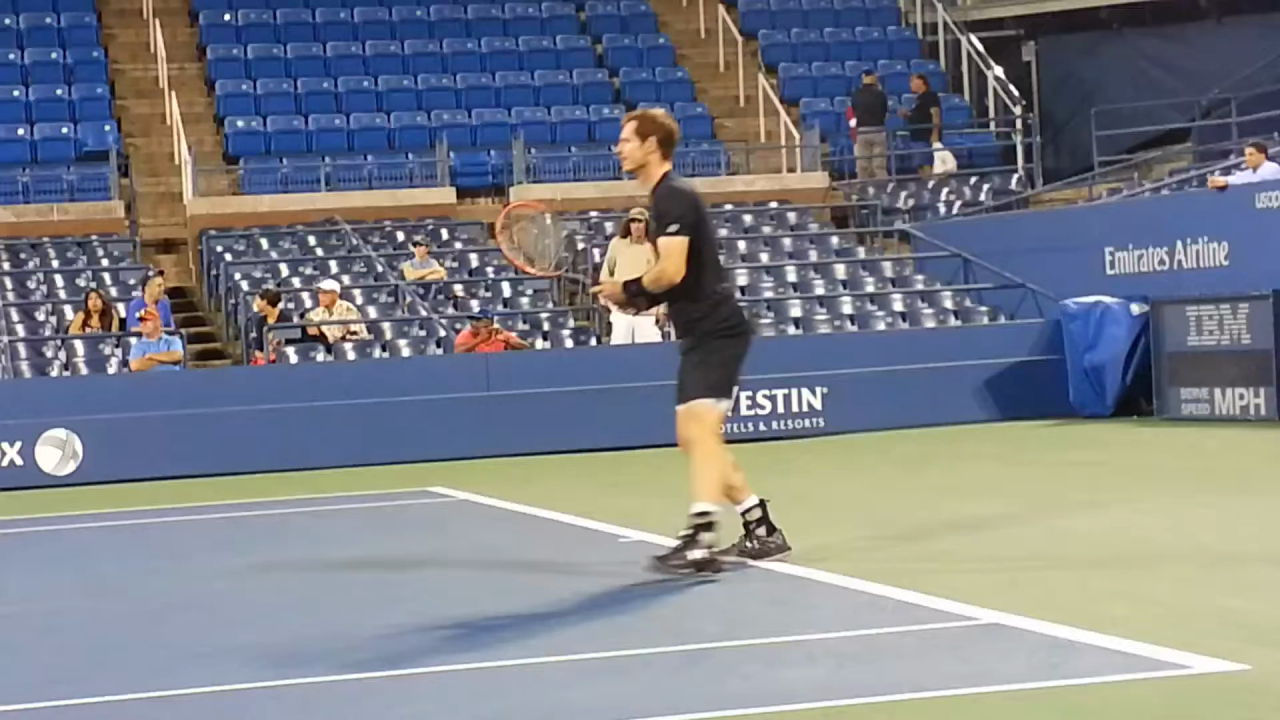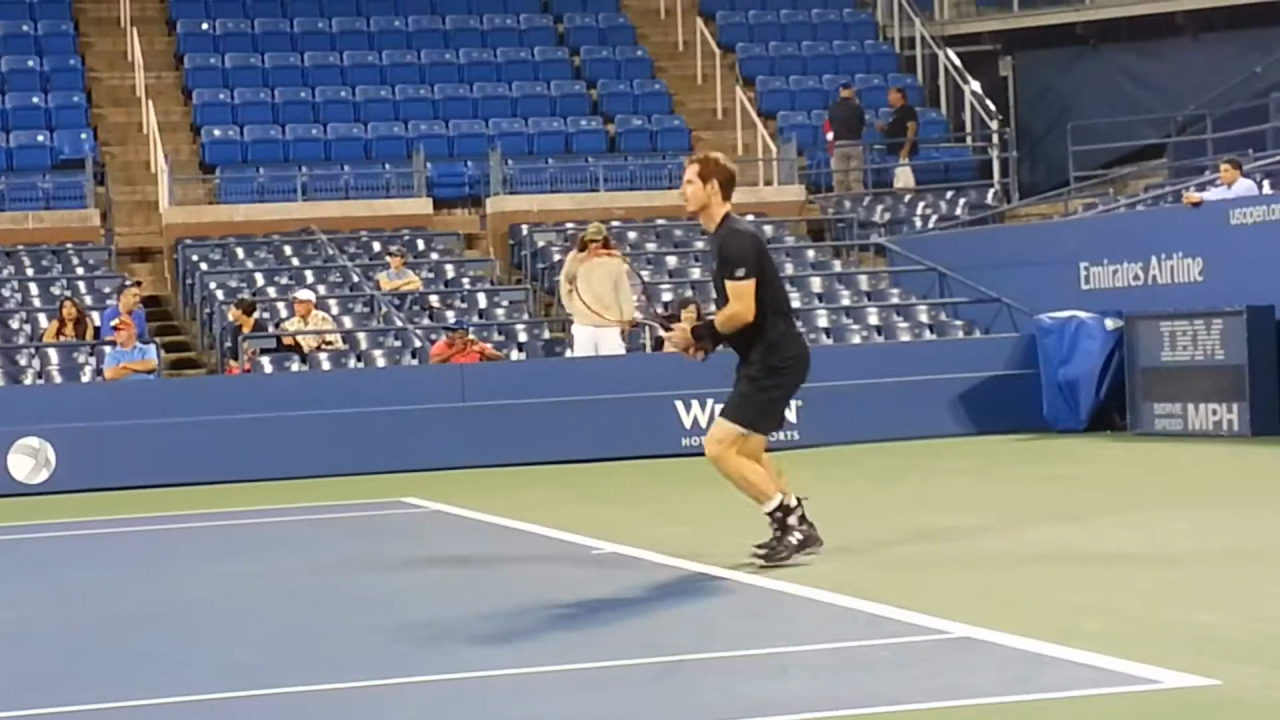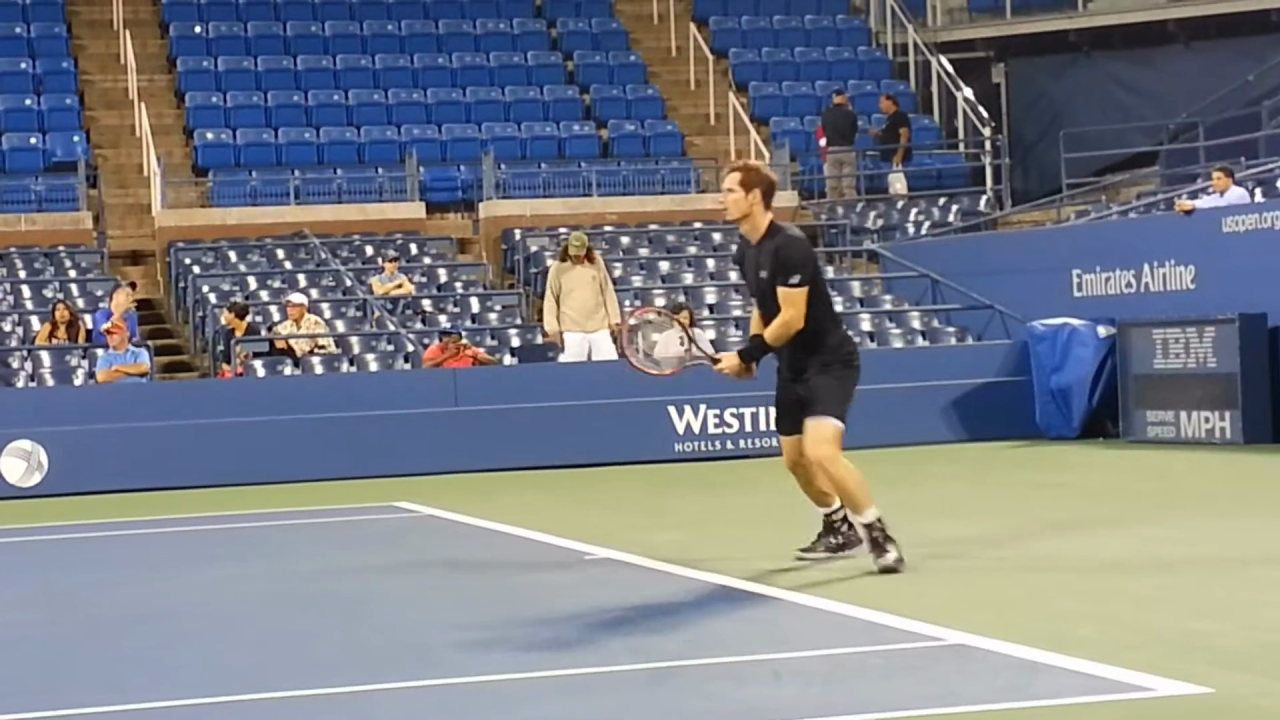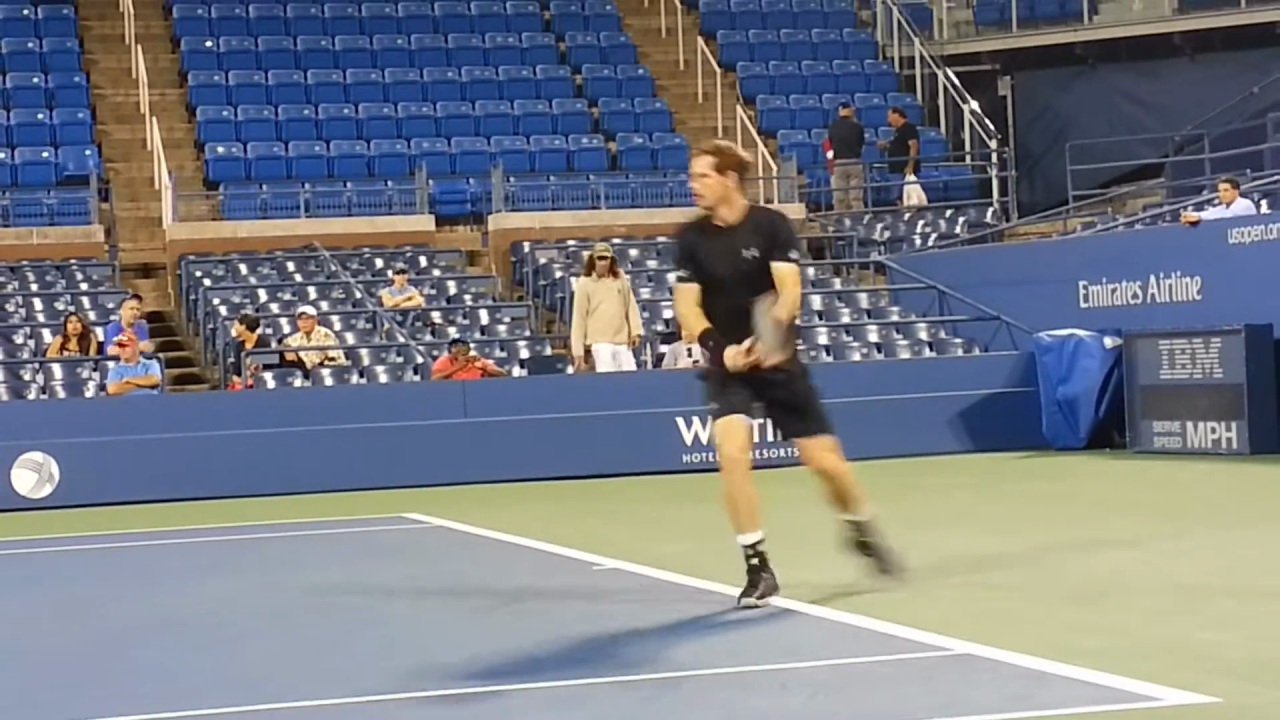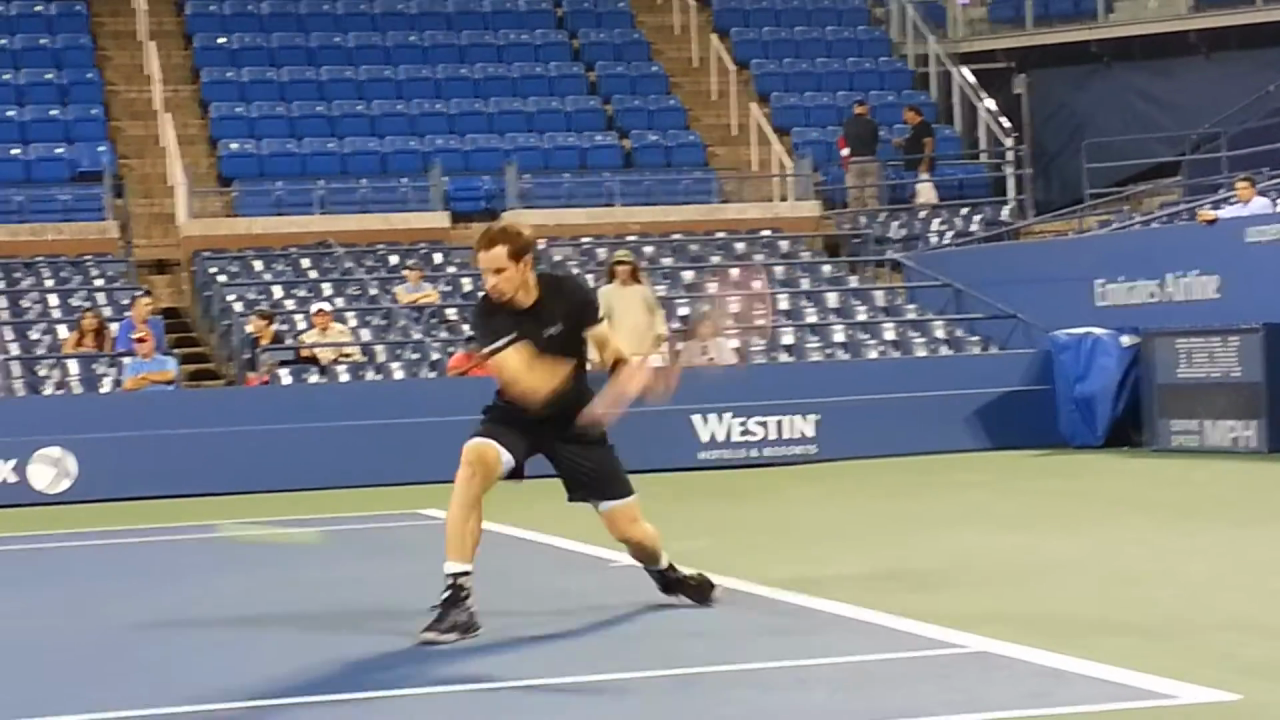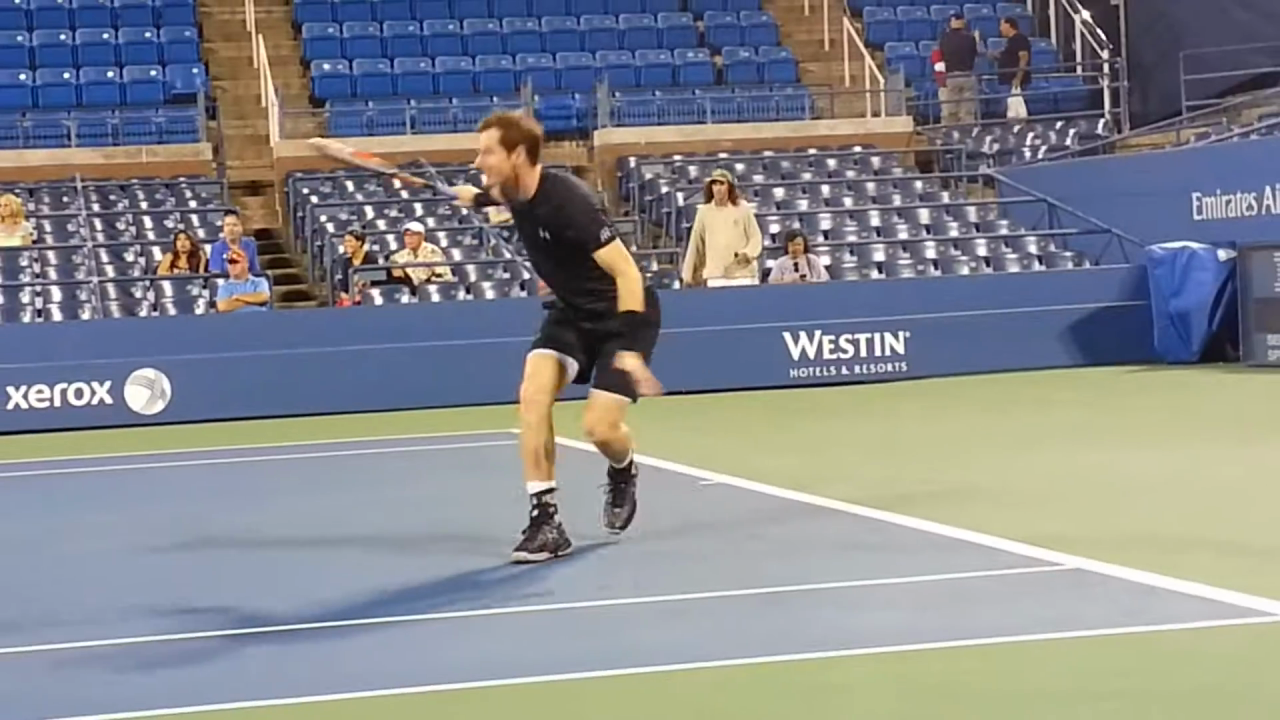
dt=0.5s
person 1, frame 1
left shoulder: (674, 196)
right shoulder: (664, 197)
left elbow: (672, 273)
left wrist: (628, 290)
right wrist: (641, 297)
left hip: (716, 331)
right hip: (700, 332)
left knee: (697, 429)
right knee: (695, 435)
left ankle: (700, 538)
right ankle: (761, 529)
person 1, frame 2
left shoulder: (736, 238)
right shoulder: (723, 236)
left elbow: (743, 312)
left wrist: (699, 334)
right wrist: (706, 335)
left hip: (776, 359)
right hip: (763, 357)
left knee: (720, 448)
right knee: (745, 449)
left ankle: (791, 525)
right ankle: (793, 521)
person 1, frame 3
left shoulder: (789, 247)
right shoulder: (746, 250)
left elbow: (792, 321)
left wrist: (747, 355)
right wrist: (748, 355)
left hip: (830, 362)
right hip: (793, 367)
left knee: (820, 449)
right knee: (794, 458)
left ankle: (880, 537)
right ankle: (840, 525)
person 1, frame 4
left shoulder: (772, 226)
right shoulder: (692, 237)
left elbow: (790, 294)
right elbow: (688, 308)
right wrist: (719, 347)
left hip: (777, 363)
right hip: (729, 367)
left knee: (826, 463)
right knee: (732, 454)
left ankle: (862, 532)
right ankle: (757, 566)
person 1, frame 5
left shoulder: (569, 293)
right shoulder: (487, 316)
left elbow: (607, 344)
right elbow: (524, 382)
left wrist: (626, 369)
left hip: (575, 419)
right hip: (515, 419)
left knee: (627, 527)
right knee: (473, 469)
left ankle: (667, 574)
right ankle: (457, 599)
person 1, frame 6
left shoulder: (569, 199)
right shoulder: (517, 190)
left elbow: (626, 274)
left wrist: (625, 348)
right wrist: (480, 197)
left hip: (620, 315)
right hip: (570, 312)
left knee: (599, 426)
right knee: (532, 395)
left ankle: (623, 472)
right ankle: (544, 518)
